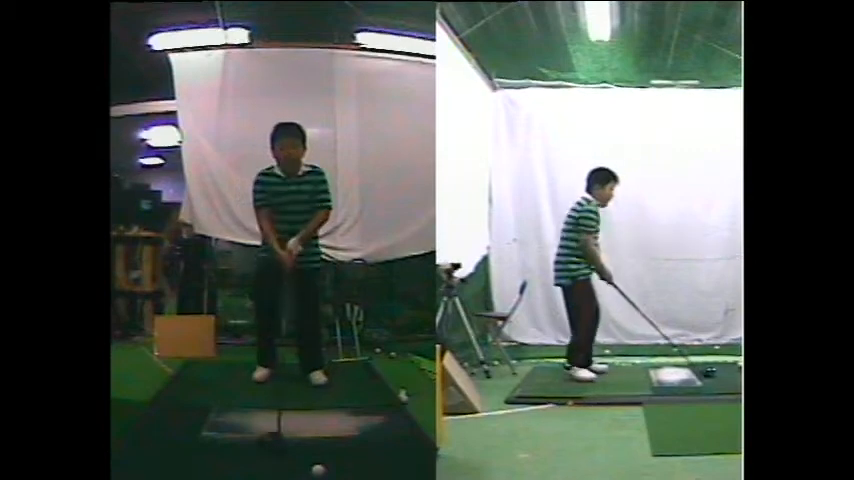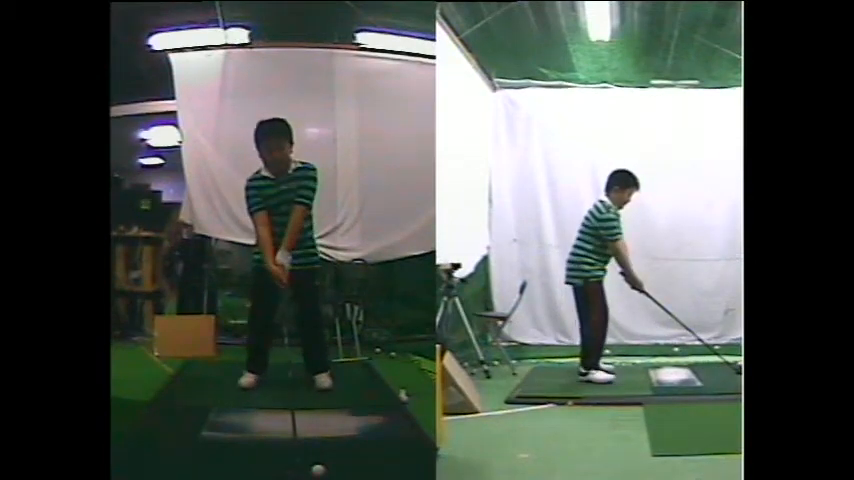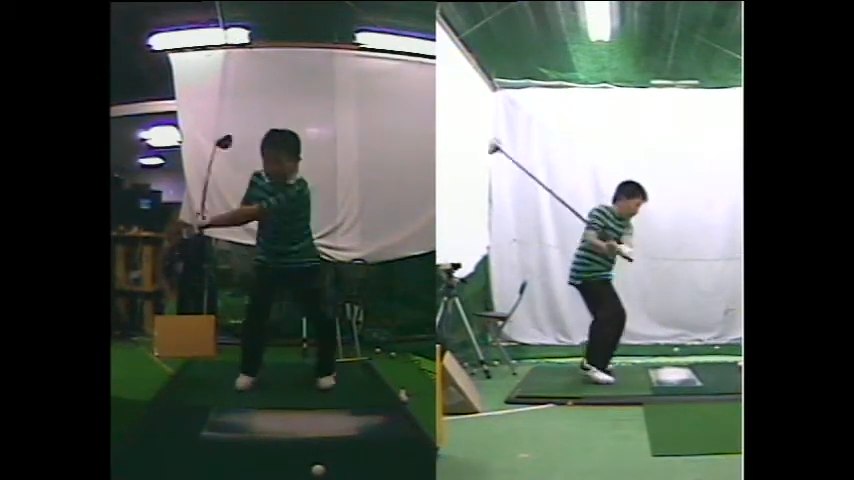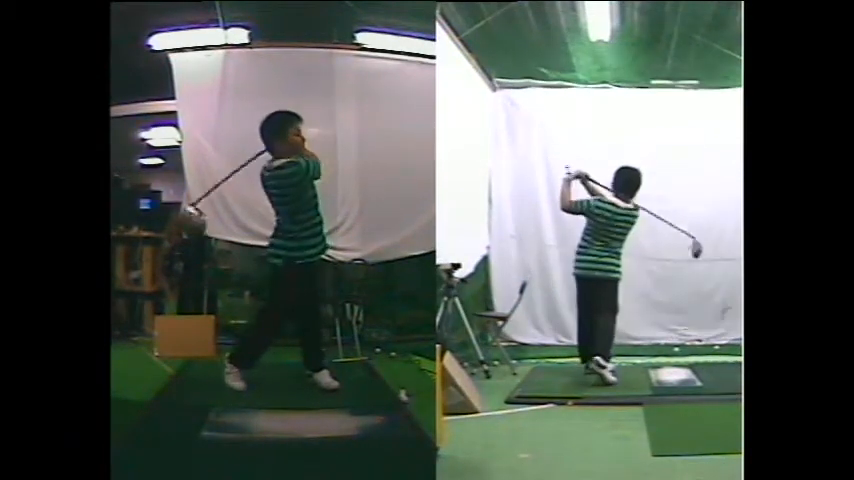
dt=1s
person 1, frame 1
left shoulder: (317, 176)
right shoulder: (264, 179)
left elbow: (323, 213)
right elbow: (264, 218)
left wrist: (297, 243)
right wrist: (278, 250)
left hip: (307, 254)
right hip: (271, 254)
left knee: (308, 312)
right knee: (265, 308)
left ankle: (313, 365)
right ankle: (265, 362)
person 1, frame 2
left shoulder: (307, 172)
right shoulder: (255, 183)
left elbow: (299, 215)
right elbow: (262, 224)
left wrist: (285, 254)
right wrist: (270, 261)
left hip: (303, 259)
right hip: (268, 259)
left knee: (310, 316)
right knee: (260, 315)
left ankle: (319, 369)
right ankle: (254, 368)
person 1, frame 3
left shoulder: (298, 190)
right shoulder: (260, 179)
left elbow: (251, 212)
right elbow: (247, 208)
left wrist: (213, 221)
left hip: (302, 263)
right hip: (267, 261)
left knee: (319, 319)
right knee: (255, 317)
left ankle: (325, 369)
right ankle: (249, 369)
person 1, frame 4
left shoulder: (270, 171)
right elbow: (314, 164)
right wrist: (299, 152)
left hip: (304, 252)
right hip: (286, 256)
left knee: (310, 312)
right knee: (275, 312)
left ankle: (317, 367)
right ankle: (236, 362)
person 2, frame 1
left shoulder: (586, 206)
right shoulder: (589, 208)
left elbow: (592, 244)
right elbow: (586, 244)
left wrist: (599, 268)
right wrist: (602, 269)
left hip: (571, 271)
right hip: (575, 271)
left knee: (582, 316)
right knee: (588, 314)
left ankle: (583, 361)
right ankle: (574, 363)
person 2, frame 2
left shoulder: (610, 212)
right shoulder: (605, 214)
left elbow: (620, 243)
right elbow: (616, 249)
left wrist: (629, 271)
right wrist: (632, 276)
left hip: (587, 272)
right hip: (585, 272)
left knee: (594, 317)
right knee: (597, 317)
left ankle: (591, 361)
right ankle: (587, 368)
person 2, frame 3
left shoulder: (626, 225)
right shoulder: (600, 213)
left elbow: (626, 244)
right elbow: (590, 240)
left wrist: (618, 247)
right wrist: (607, 248)
left hip: (590, 275)
right hip: (590, 276)
left knee: (604, 317)
right knee: (614, 317)
left ankle: (593, 361)
right ankle: (593, 364)
person 2, frame 4
left shoulder: (600, 206)
right shoulder: (632, 212)
left elbow: (565, 205)
left wrist: (568, 181)
right wrist: (586, 182)
left hip: (585, 269)
right hip: (607, 271)
left knee: (587, 316)
right knee: (605, 316)
left ankle: (589, 359)
right ankle: (600, 359)
